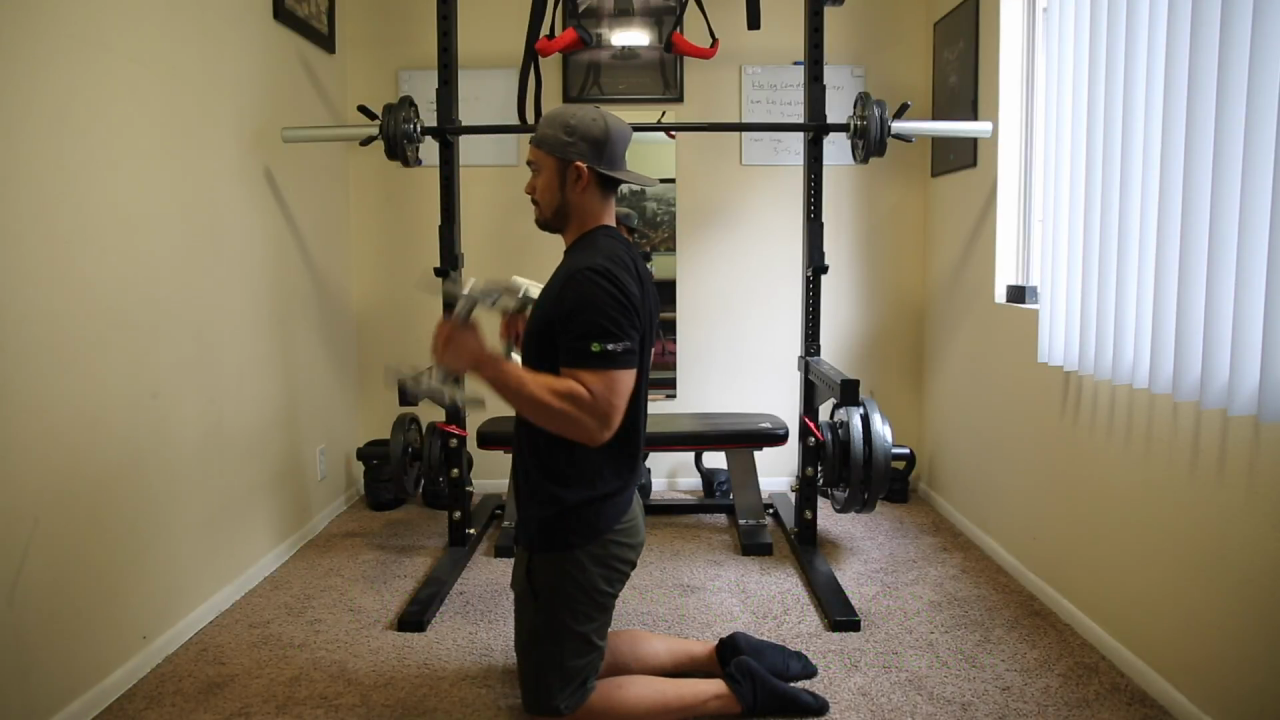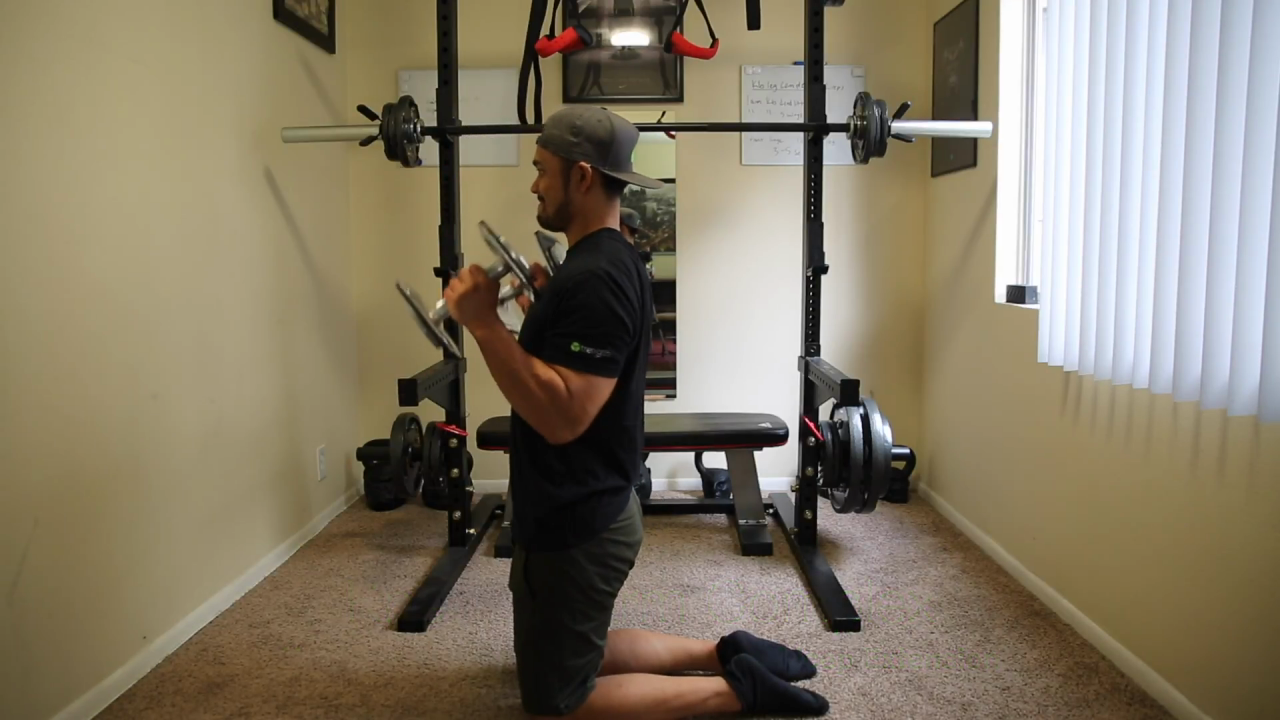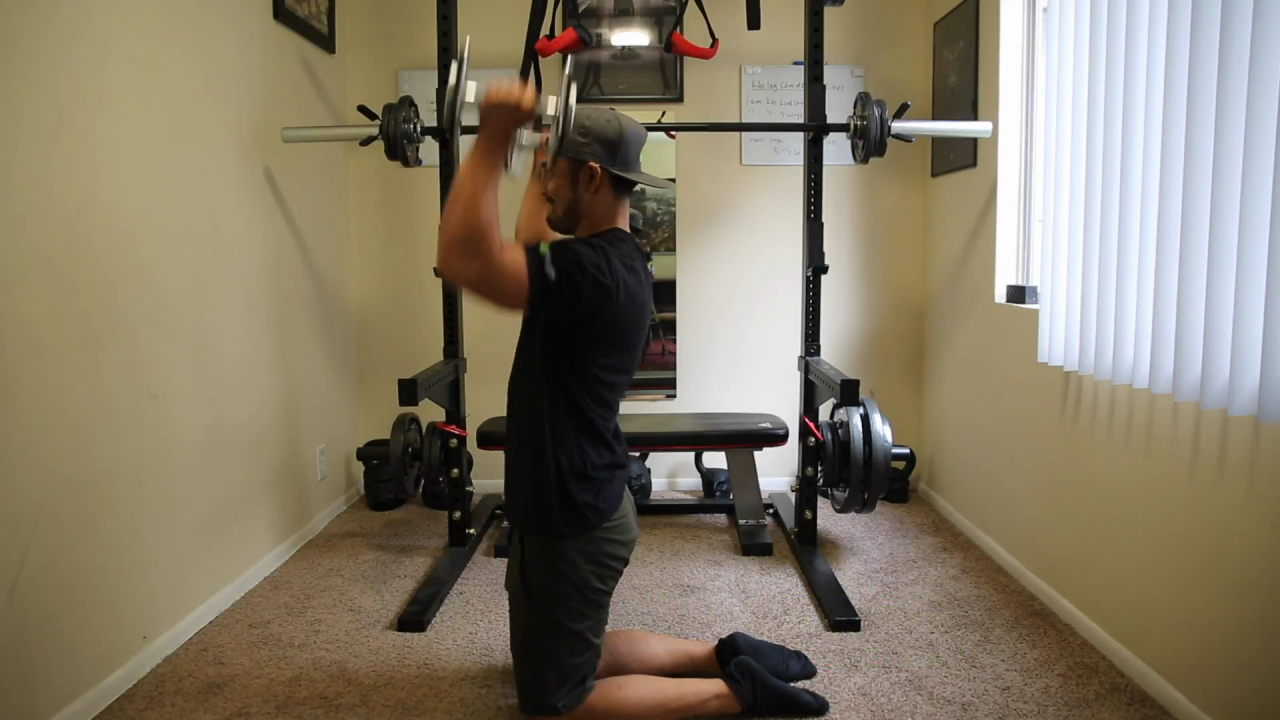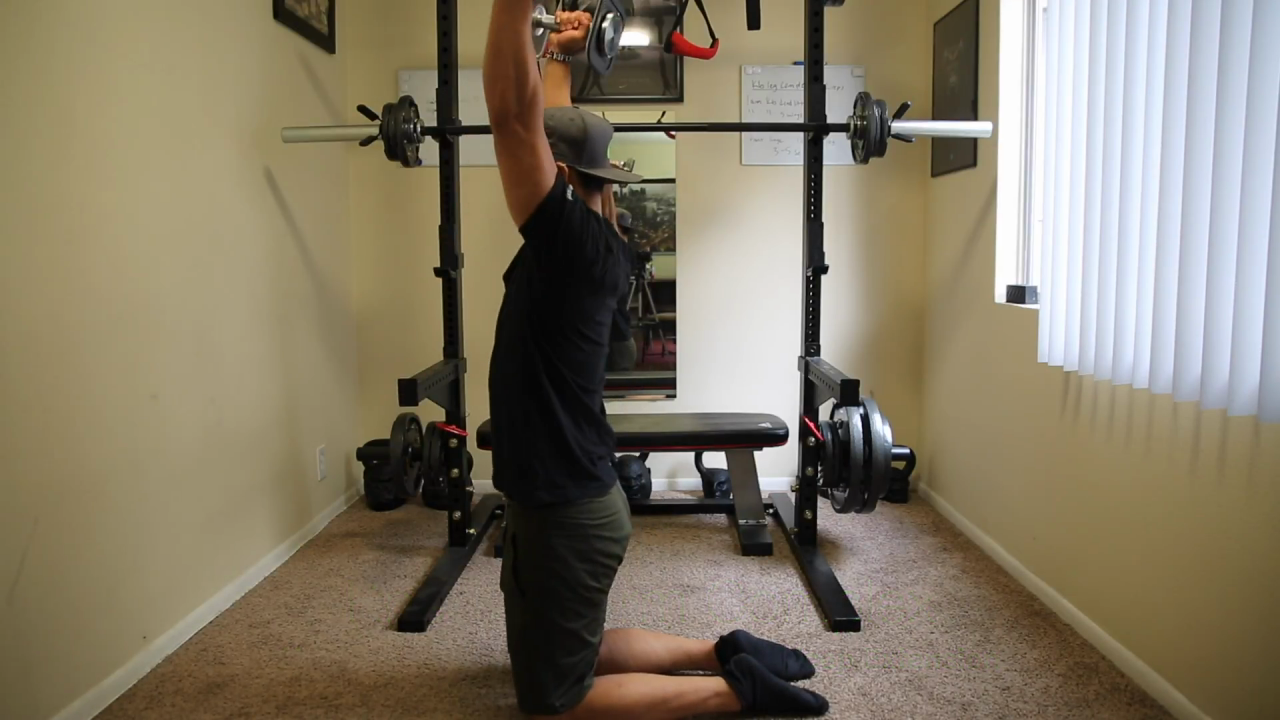
dt=0.4s
person 1, frame 1
left shoulder: (594, 276)
right shoulder: (604, 261)
left elbow: (595, 416)
left wrist: (485, 362)
right wrist: (534, 342)
left hip: (578, 528)
right hip: (583, 513)
right knee: (574, 653)
right ankle: (723, 654)
person 1, frame 2
left shoulder: (596, 279)
right shoulder: (601, 263)
left elbow: (562, 417)
left wrist: (486, 325)
right wrist: (538, 308)
left hip: (574, 526)
right hip: (585, 512)
right knee: (575, 652)
right ankle: (725, 653)
person 1, frame 3
left shoulder: (592, 270)
right shoulder: (610, 258)
left elbow: (463, 257)
right elbow: (530, 247)
left wrist: (491, 143)
right wrist: (539, 156)
left hip: (568, 522)
right hip: (581, 506)
right knee: (573, 654)
right ankle: (725, 655)
person 1, frame 4
left shoulder: (572, 242)
right shoulder: (584, 244)
left elbow: (514, 115)
right elbow: (539, 125)
left hip: (563, 513)
right hip: (576, 499)
right knee: (572, 653)
right ankle: (725, 652)
